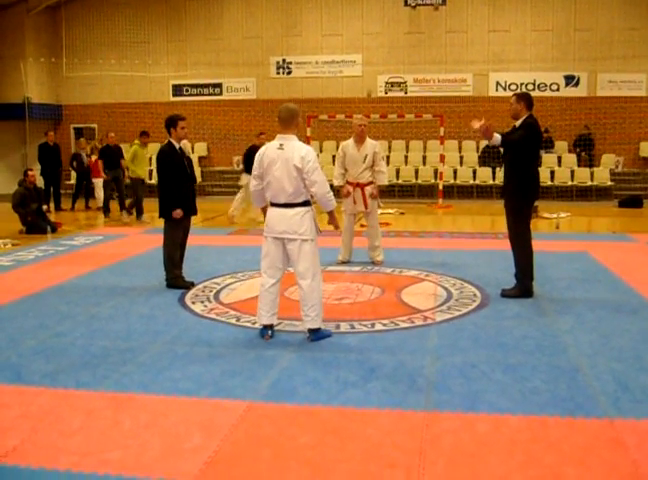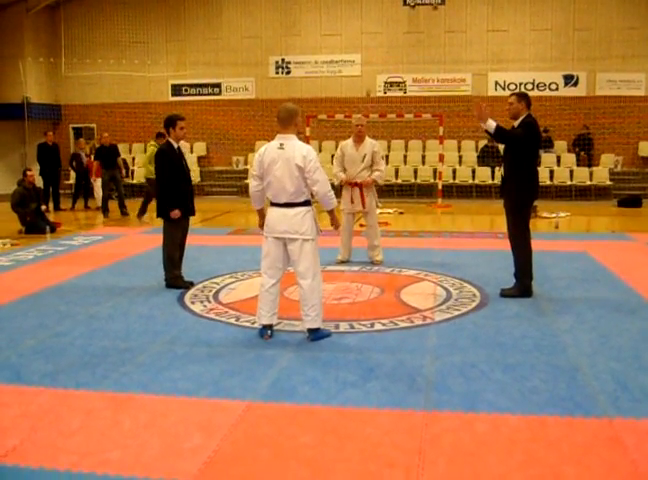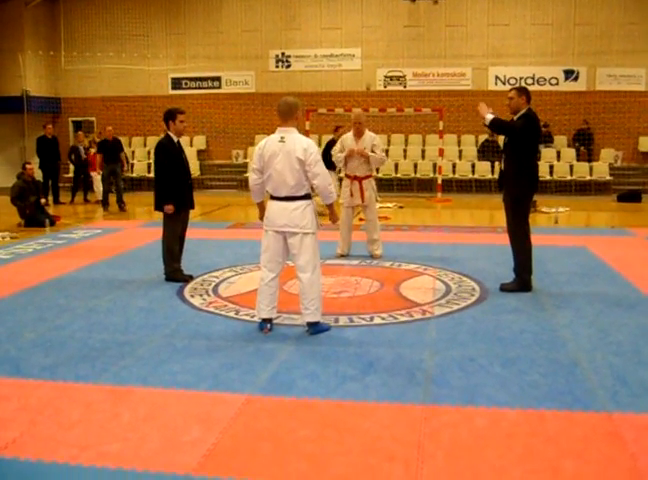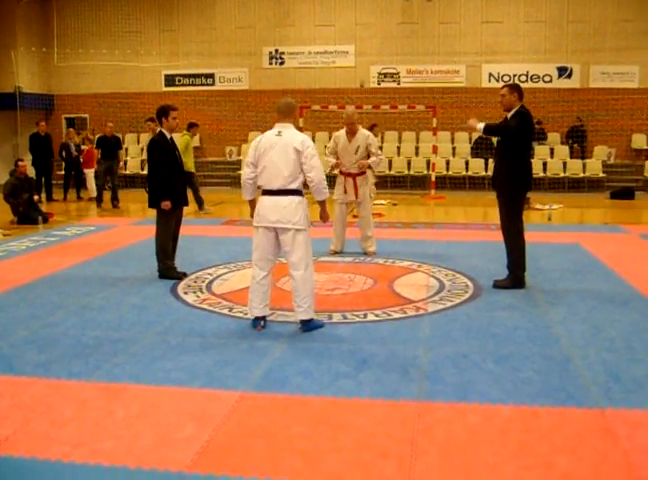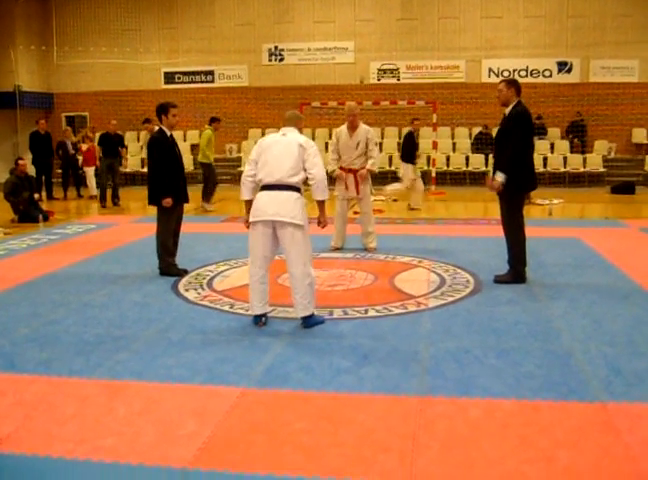
dt=0.3s
person 1, frame 1
left shoulder: (264, 152)
right shoulder: (304, 151)
left elbow: (255, 188)
right elbow: (319, 188)
right wrist: (332, 214)
left hip: (274, 217)
right hip: (299, 218)
left knee: (270, 273)
right knee: (308, 275)
left ankle: (266, 325)
right ankle: (314, 327)
person 1, frame 2
left shoulder: (263, 152)
right shoulder: (305, 151)
left elbow: (255, 188)
right elbow: (321, 187)
left wrist: (261, 215)
right wrist: (332, 214)
left hip: (274, 217)
right hip: (300, 217)
left knee: (270, 273)
right knee: (308, 275)
left ankle: (266, 325)
right ankle: (313, 327)
person 1, frame 3
left shoulder: (264, 145)
right shoulder: (306, 144)
left elbow: (255, 181)
right elbow: (321, 181)
left wrist: (261, 207)
right wrist: (332, 208)
left hip: (275, 211)
right hip: (300, 211)
left knee: (269, 267)
right knee: (308, 268)
left ankle: (265, 319)
right ankle: (312, 321)
person 1, frame 4
left shoulder: (260, 140)
right shoulder: (301, 140)
left elbow: (248, 176)
right elbow: (316, 177)
left wrist: (252, 205)
right wrist: (323, 207)
left hip: (266, 205)
right hip: (292, 206)
left knee: (261, 264)
right knee: (300, 265)
left ankle: (258, 316)
right ankle: (306, 318)
person 1, frame 5
left shoulder: (264, 141)
right shoulder: (305, 142)
left elbow: (248, 176)
right elbow: (317, 177)
left wrist: (247, 210)
right wrist: (322, 212)
left hip: (263, 202)
right hip: (289, 203)
left knee: (259, 263)
right knee: (299, 263)
left ankle: (259, 313)
right ankle: (306, 315)
person 2, frame 1
left shoulder: (530, 126)
right shoulder: (522, 126)
left elbow: (515, 142)
right elbow: (508, 140)
left wrist: (492, 136)
right wrist: (488, 133)
left hip: (522, 190)
right hip: (517, 189)
left knee: (520, 237)
right knee: (519, 237)
left ankle: (524, 286)
right ankle: (524, 283)
person 2, frame 2
left shoulder: (529, 125)
right shoulder: (520, 125)
left elbow: (511, 138)
right elbow: (505, 138)
left wrist: (487, 122)
right wrist: (485, 122)
left hip: (521, 189)
right hip: (516, 188)
left knee: (519, 237)
right knee: (518, 236)
left ankle: (523, 285)
right ankle: (523, 283)
person 2, frame 3
left shoulder: (529, 119)
right shoulder: (520, 120)
left elbow: (509, 128)
left wrist: (488, 116)
right wrist: (488, 116)
left hip: (521, 183)
right hip: (515, 182)
left knee: (519, 231)
right knee: (518, 231)
left ankle: (523, 280)
right ankle: (522, 277)
person 2, frame 4
left shoulder: (522, 116)
right shoulder: (513, 117)
left elbow: (505, 130)
right elbow: (501, 130)
left wrist: (479, 126)
right wrist: (479, 125)
left hip: (514, 181)
right hip: (509, 180)
left knee: (512, 229)
right knee: (511, 228)
left ankle: (516, 277)
right ankle: (516, 274)
person 2, frame 5
left shoulder: (519, 114)
right shoulder: (513, 114)
left elbow: (516, 148)
left wrist: (501, 176)
right wrist: (496, 174)
left hip: (514, 179)
right hip: (510, 179)
left knee: (513, 224)
right knee: (512, 224)
left ankle: (517, 271)
right ankle: (516, 269)
person 3, frame 1
left shoulder: (180, 151)
right shoulder: (165, 152)
right elbow: (166, 183)
left wrist: (186, 204)
right wrist: (174, 207)
left hip: (184, 205)
right hip: (175, 206)
left knee: (181, 243)
right knee: (172, 243)
left ankle: (177, 276)
right ankle: (173, 278)
person 3, frame 2
left shoulder: (177, 150)
right shoulder: (164, 151)
right elbow: (164, 182)
left wrist: (185, 205)
right wrist: (172, 207)
left hip: (182, 205)
right hip: (174, 207)
left knee: (180, 243)
right knee: (172, 243)
left ankle: (177, 276)
right ankle: (172, 278)
person 3, frame 3
left shoulder: (176, 144)
right shoulder: (164, 145)
right elbow: (163, 176)
left wrist: (186, 198)
right wrist: (167, 201)
left hip: (182, 199)
right hip: (172, 200)
left knee: (179, 236)
right knee: (171, 236)
left ankle: (176, 269)
right ankle: (171, 271)
person 3, frame 4
left shoulder: (169, 140)
right shoulder: (157, 142)
right elbow: (157, 172)
left wrist: (181, 194)
right wrist: (163, 198)
left hip: (175, 196)
right hip: (166, 197)
left knee: (173, 233)
right knee: (165, 233)
left ankle: (170, 266)
right ankle: (165, 268)
person 3, frame 5
left shoulder: (169, 138)
right shoulder: (157, 139)
right elbow: (158, 170)
right wrist: (165, 195)
left hip: (176, 193)
right hip: (167, 194)
left knee: (174, 230)
right knee: (165, 230)
left ankle: (170, 263)
right ankle: (166, 265)
person 4, frame 1
left shoulder: (374, 145)
right shoulder: (345, 146)
left elbow: (380, 168)
right elbow: (339, 168)
left wrist: (377, 187)
right wrist: (342, 186)
left hip: (368, 189)
right hip: (350, 189)
left knee: (373, 224)
right knee: (347, 224)
left ankle: (376, 256)
right ankle: (344, 255)
person 4, frame 2
left shoulder: (373, 145)
right shoulder: (344, 145)
left elbow: (380, 167)
right elbow: (336, 166)
left wrist: (372, 180)
right wrist: (343, 178)
left hip: (367, 188)
right hip: (349, 189)
left knee: (372, 223)
right knee: (346, 224)
left ankle: (376, 255)
right ankle: (344, 255)
person 4, frame 3
left shoulder: (373, 138)
right shoulder: (344, 138)
left elbow: (382, 158)
right elbow: (335, 157)
left wrist: (367, 155)
right wrist: (345, 155)
left hip: (366, 183)
right hip: (349, 183)
left knee: (371, 217)
right knee: (345, 217)
left ankle: (375, 249)
right ankle: (343, 249)
person 4, frame 4
left shoulder: (367, 136)
right shoulder: (337, 136)
left elbow: (378, 156)
right elbow: (329, 153)
left wrist: (368, 163)
right wrist: (334, 162)
left hip: (360, 179)
right hip: (343, 179)
left knee: (365, 214)
right knee: (339, 214)
left ankle: (369, 246)
right ankle: (337, 246)
person 4, frame 5
left shoulder: (367, 131)
right shoulder: (338, 132)
left elbow: (373, 154)
right elbow: (333, 153)
left wrist: (367, 169)
right wrist: (335, 170)
left hip: (361, 175)
right hip: (343, 175)
left knee: (366, 210)
right knee: (340, 210)
left ankle: (369, 242)
right ankle: (337, 242)
